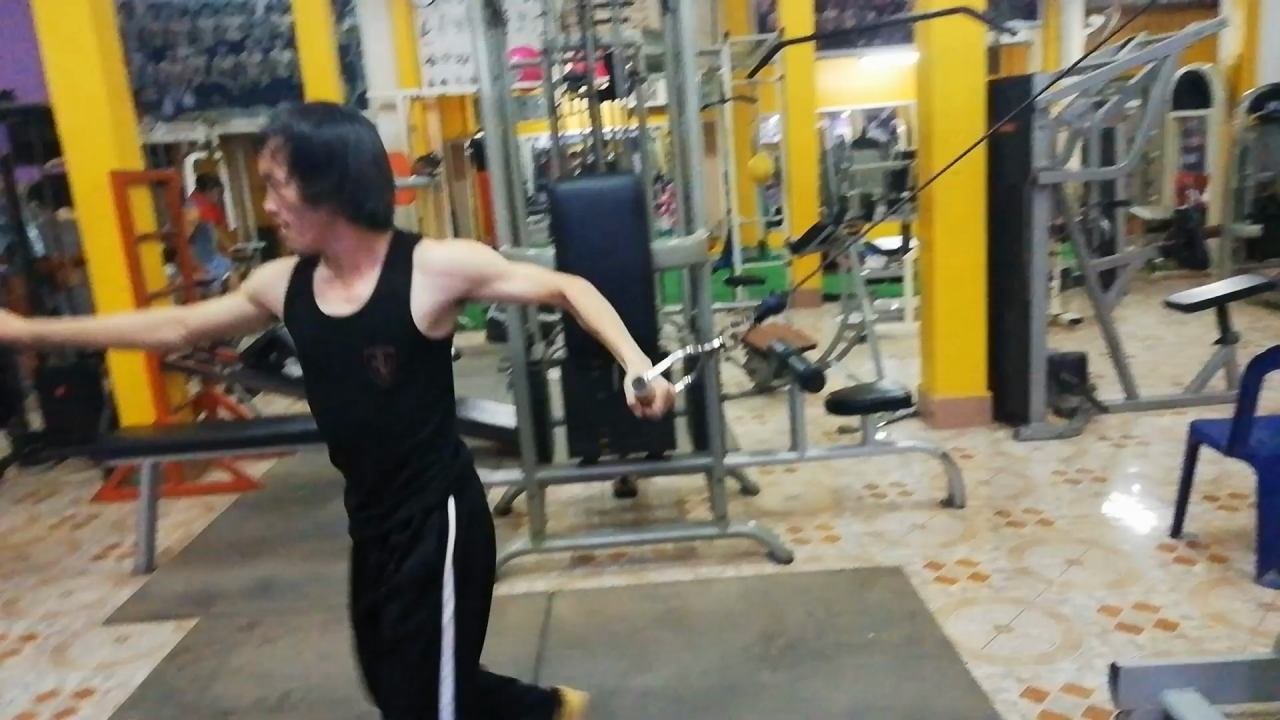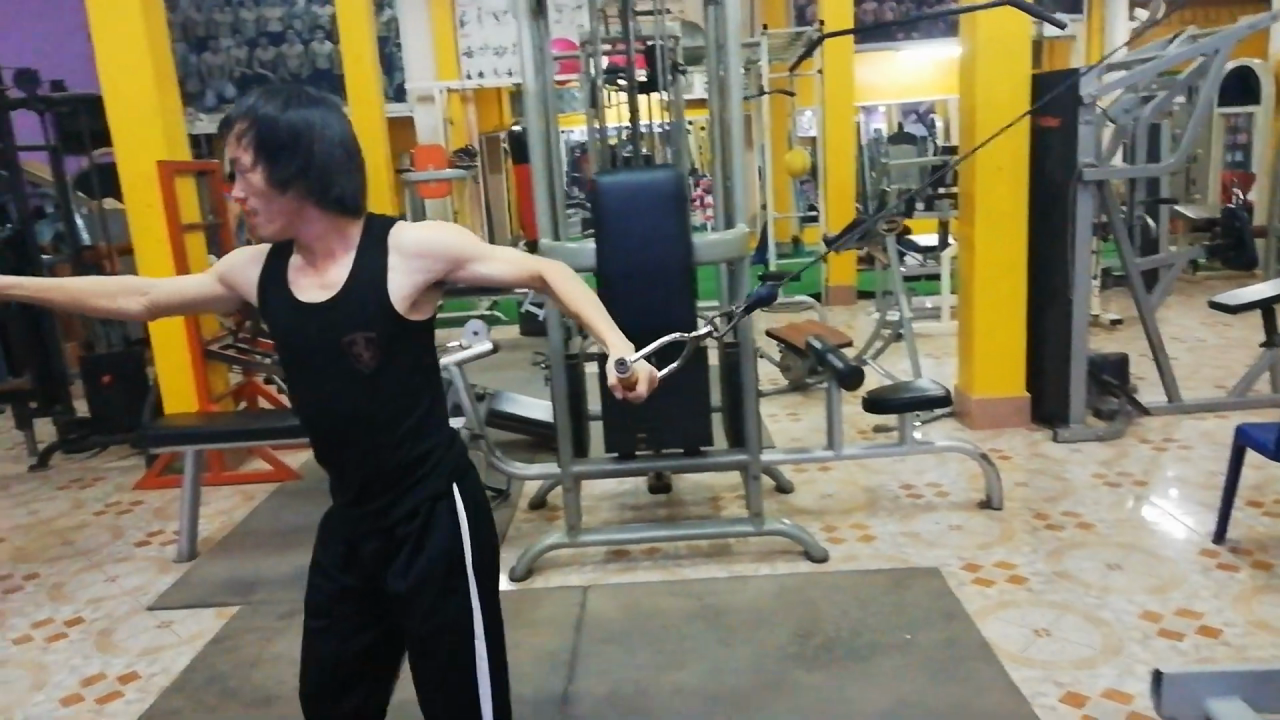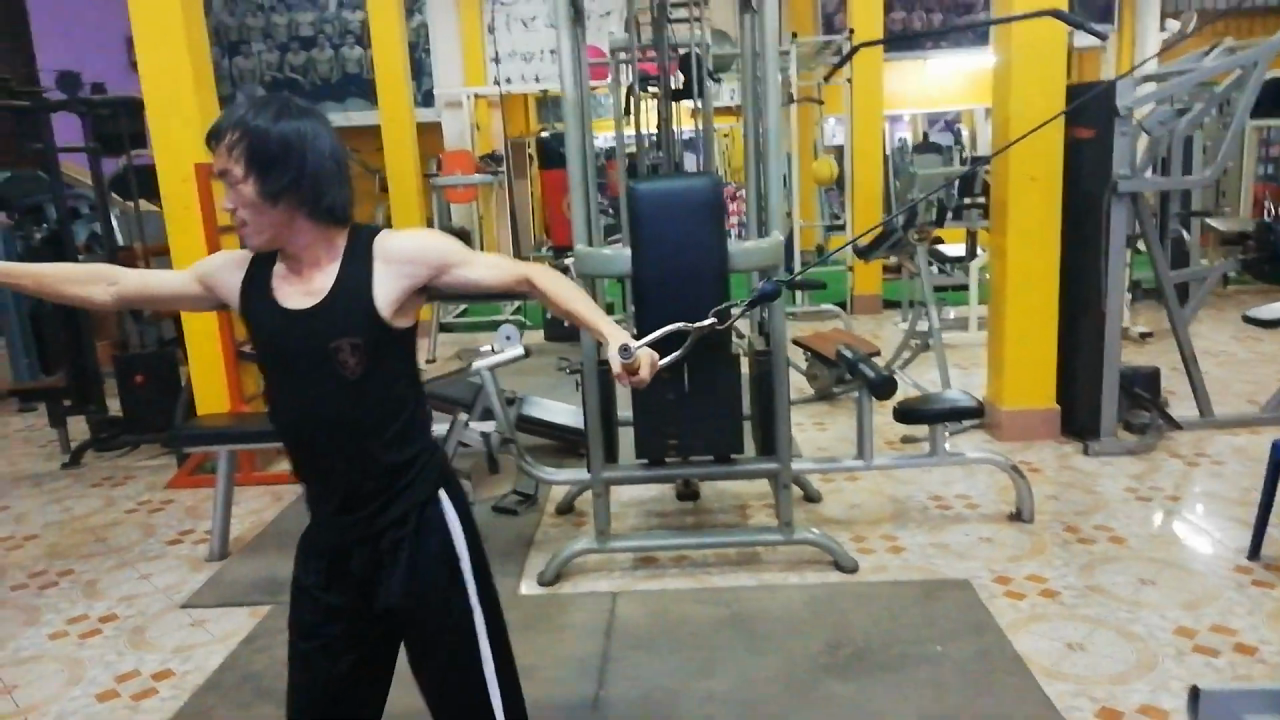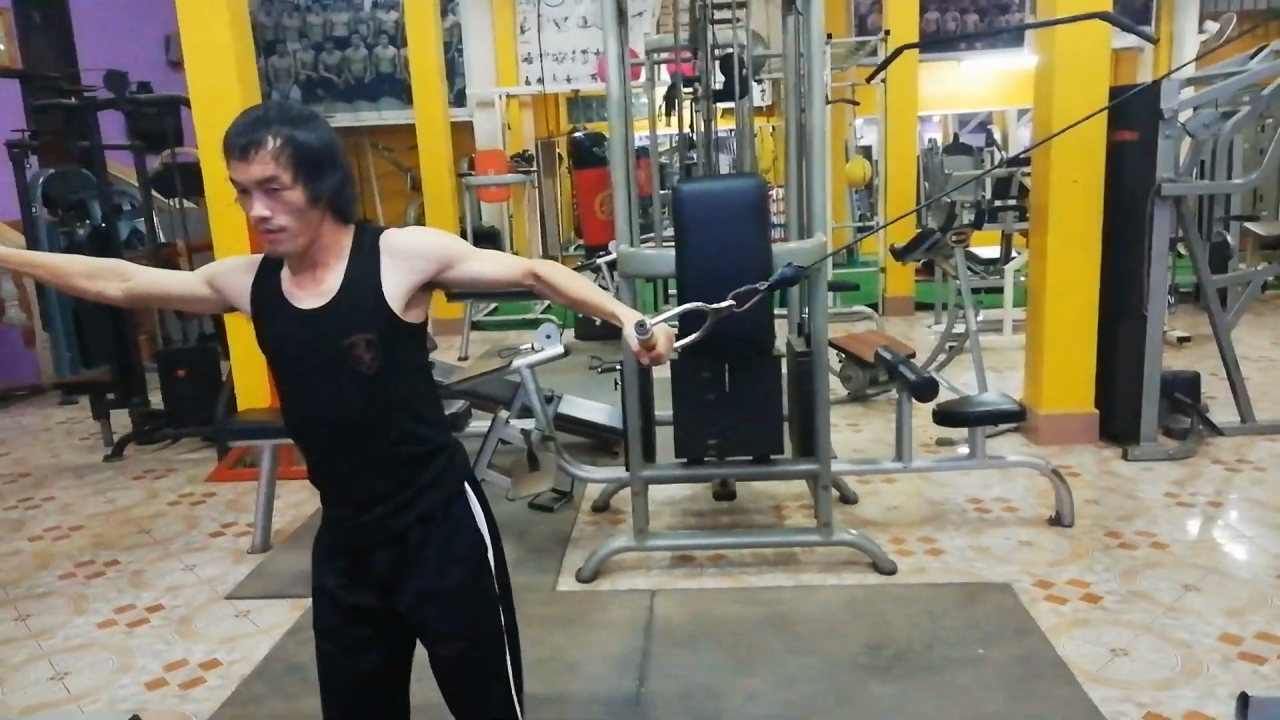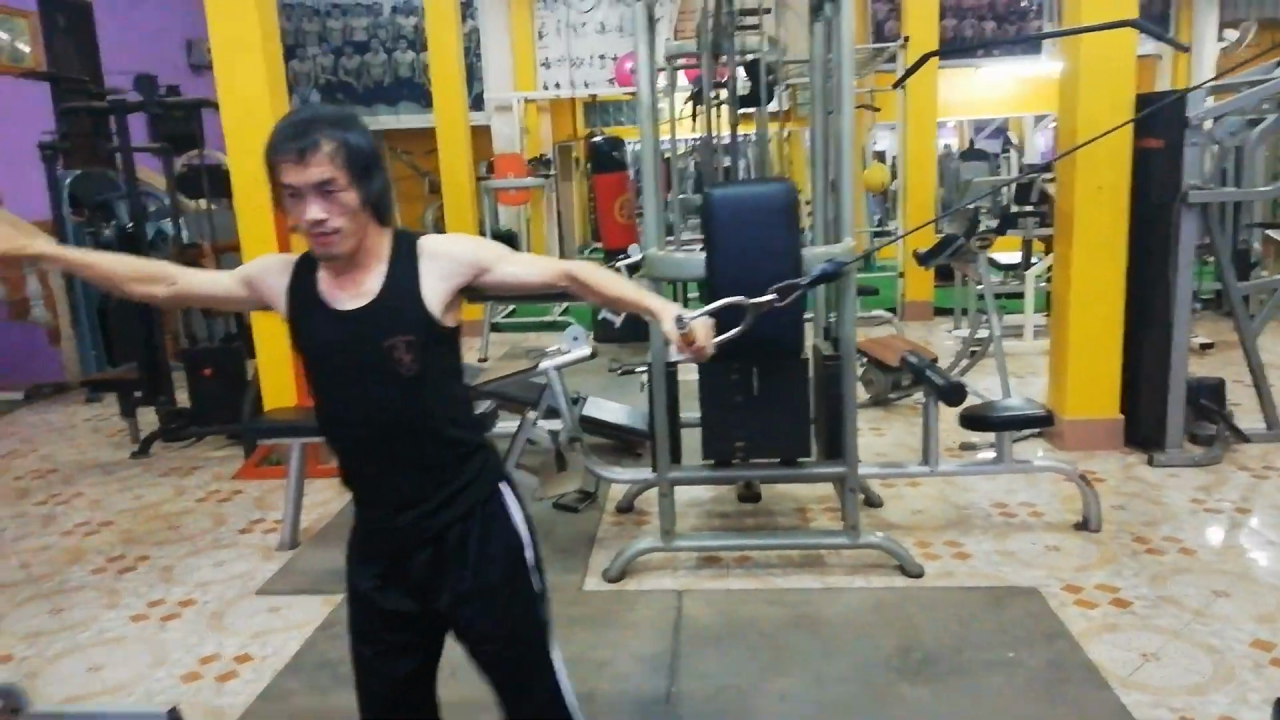
dt=0.2s
person 1, frame 1
left shoulder: (432, 267)
right shoulder: (283, 284)
left elbow: (565, 289)
right elbow: (176, 328)
left wrist: (634, 360)
left hip: (437, 522)
right hip: (372, 523)
person 1, frame 2
left shoulder: (410, 250)
right shoulder: (256, 270)
left elbow: (542, 272)
right elbow: (139, 298)
left wrist: (615, 342)
left hip: (432, 515)
right hip: (350, 521)
person 1, frame 3
left shoulder: (395, 258)
right shoulder: (237, 278)
left elbow: (527, 278)
right elbow: (110, 287)
left wrist: (610, 334)
left hip: (418, 526)
right hip: (331, 537)
person 1, frame 4
left shoulder: (405, 255)
right shoulder: (248, 283)
left elbow: (532, 273)
right elbow: (122, 283)
left wrist: (624, 315)
left hip: (438, 524)
right hip: (347, 539)
person 1, frame 5
left shoulder: (440, 261)
right shoulder: (285, 282)
left elbow: (568, 275)
right elbow: (160, 283)
left wrist: (661, 311)
left hip: (474, 526)
right hip: (381, 541)
